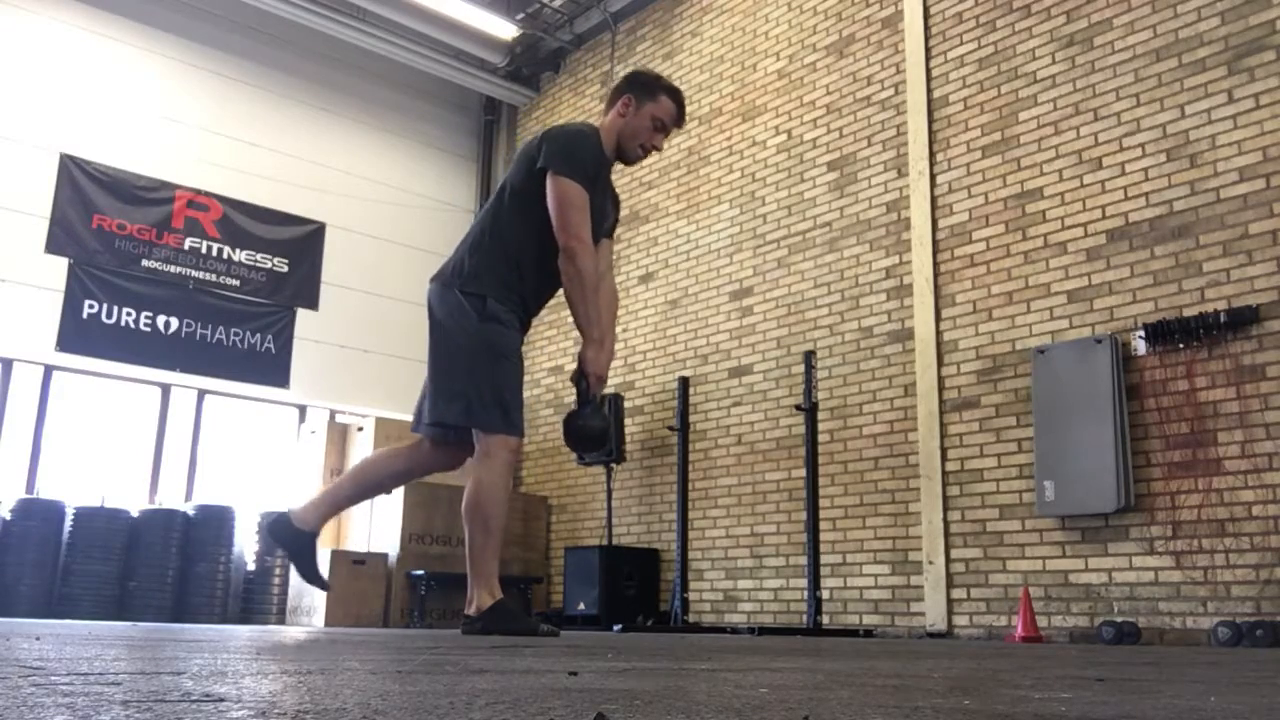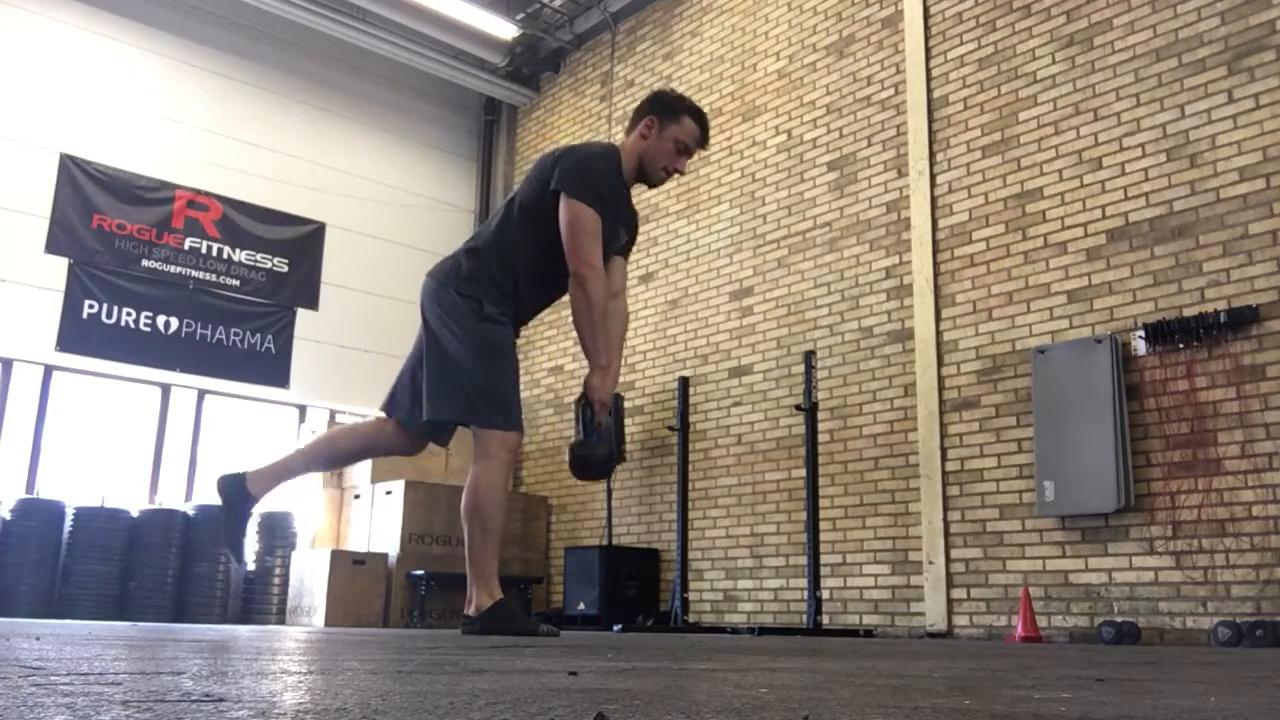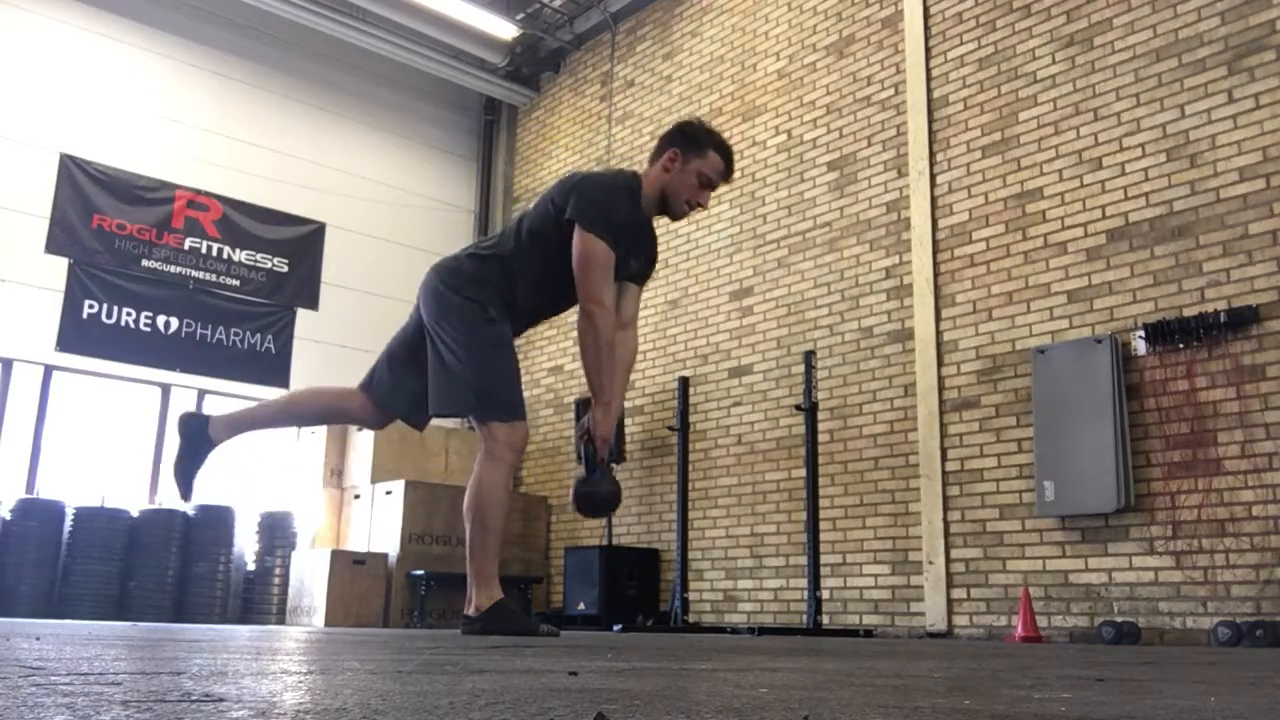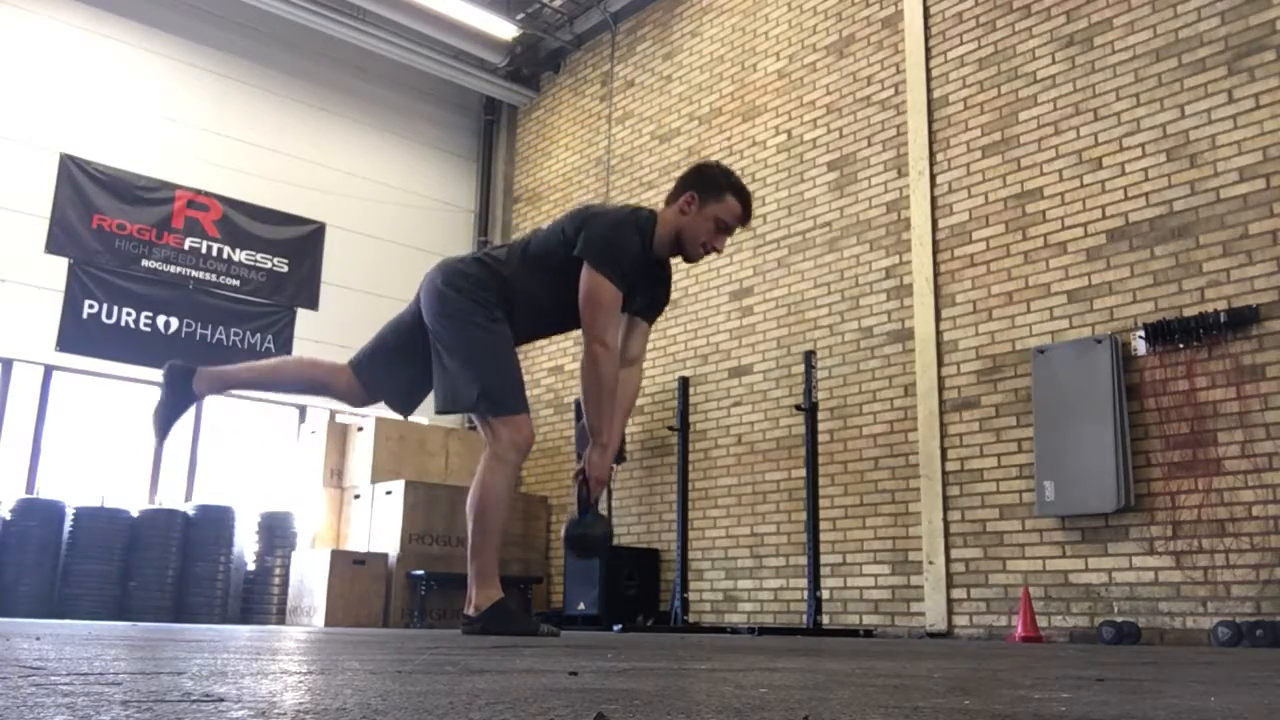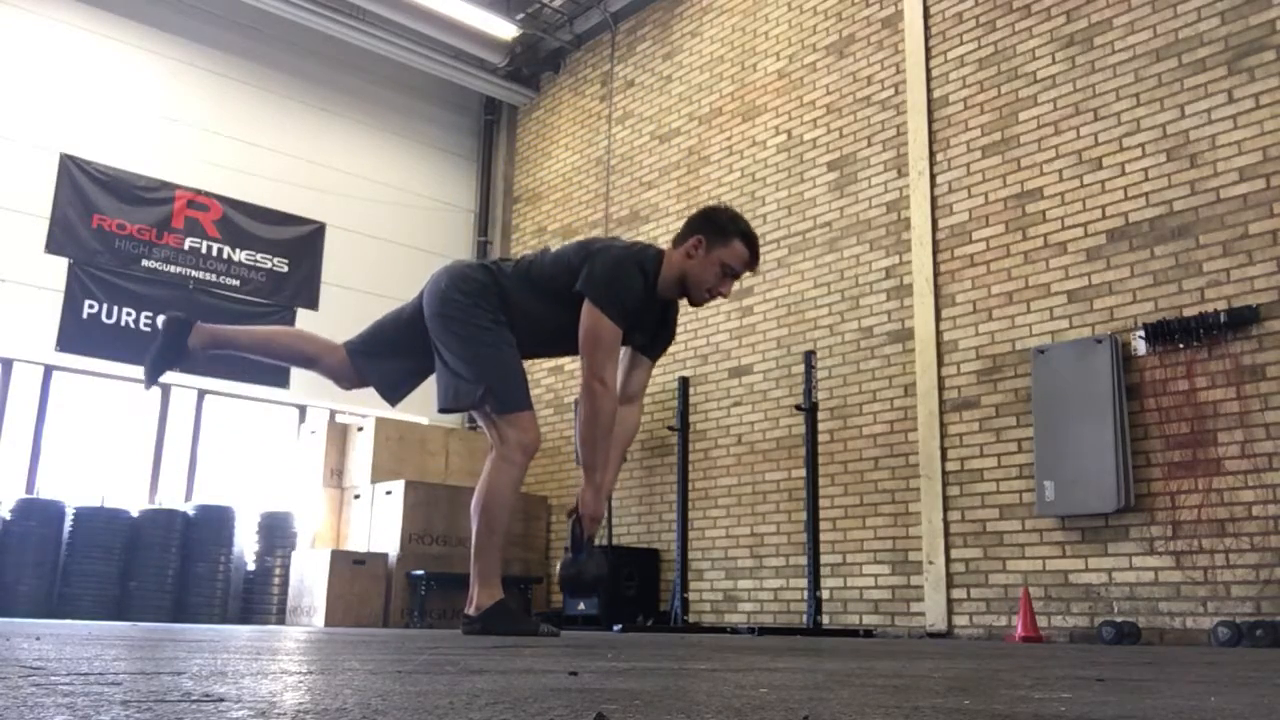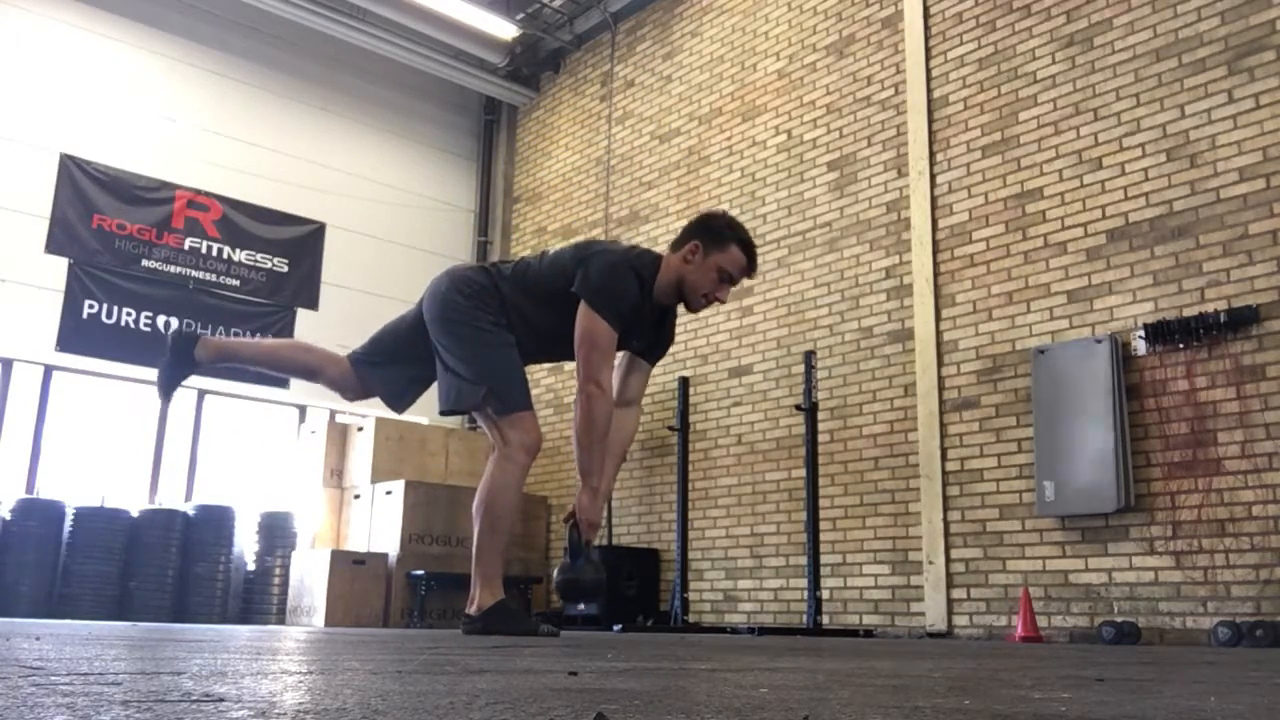
dt=0.4s
person 1, frame 1
left shoulder: (605, 194)
right shoulder: (572, 144)
left elbow: (602, 277)
right elbow: (573, 250)
left wrist: (605, 351)
right wrist: (591, 344)
left hip: (486, 307)
right hip: (476, 296)
left knee: (445, 445)
right knee: (499, 443)
left ankle: (302, 521)
right ankle: (484, 602)
person 1, frame 2
left shoulder: (624, 215)
right shoulder: (586, 165)
left elbow: (613, 299)
right elbow: (584, 275)
left wrist: (609, 378)
right wrist: (596, 371)
left hip: (471, 305)
right hip: (469, 295)
left knee: (402, 434)
right knee: (499, 442)
left ankle: (250, 484)
right ankle: (484, 603)
person 1, frame 3
left shoulder: (644, 243)
right shoulder: (604, 196)
left elbow: (623, 329)
right elbow: (594, 309)
left wrist: (611, 408)
right wrist: (602, 409)
left hip: (459, 301)
right hip: (465, 294)
left knee: (369, 407)
right knee: (506, 438)
left ankle: (211, 429)
right ankle: (484, 602)
person 1, frame 4
left shoulder: (656, 279)
right shoulder: (617, 233)
left elbow: (628, 365)
right elbow: (598, 348)
left wrist: (609, 448)
right wrist: (598, 448)
left hip: (456, 302)
right hip: (464, 294)
left knee: (352, 386)
right knee: (512, 437)
left ankle: (197, 379)
right ankle: (483, 603)
person 1, frame 5
left shoulder: (660, 315)
right shoulder: (621, 270)
left elbow: (628, 402)
right elbow: (596, 386)
left wrist: (605, 487)
right wrist: (592, 484)
left hip: (456, 303)
right hip: (466, 297)
left knee: (341, 366)
right knee: (518, 439)
left ankle: (196, 335)
right ankle: (484, 603)
person 1, frame 6
left shoulder: (658, 321)
right shoulder: (617, 272)
left elbow: (625, 406)
right elbow: (593, 389)
left wrist: (602, 490)
right wrist: (589, 490)
left hip: (457, 308)
right hip: (467, 301)
left knee: (349, 377)
right knee: (519, 441)
left ankle: (202, 350)
right ankle: (486, 603)
